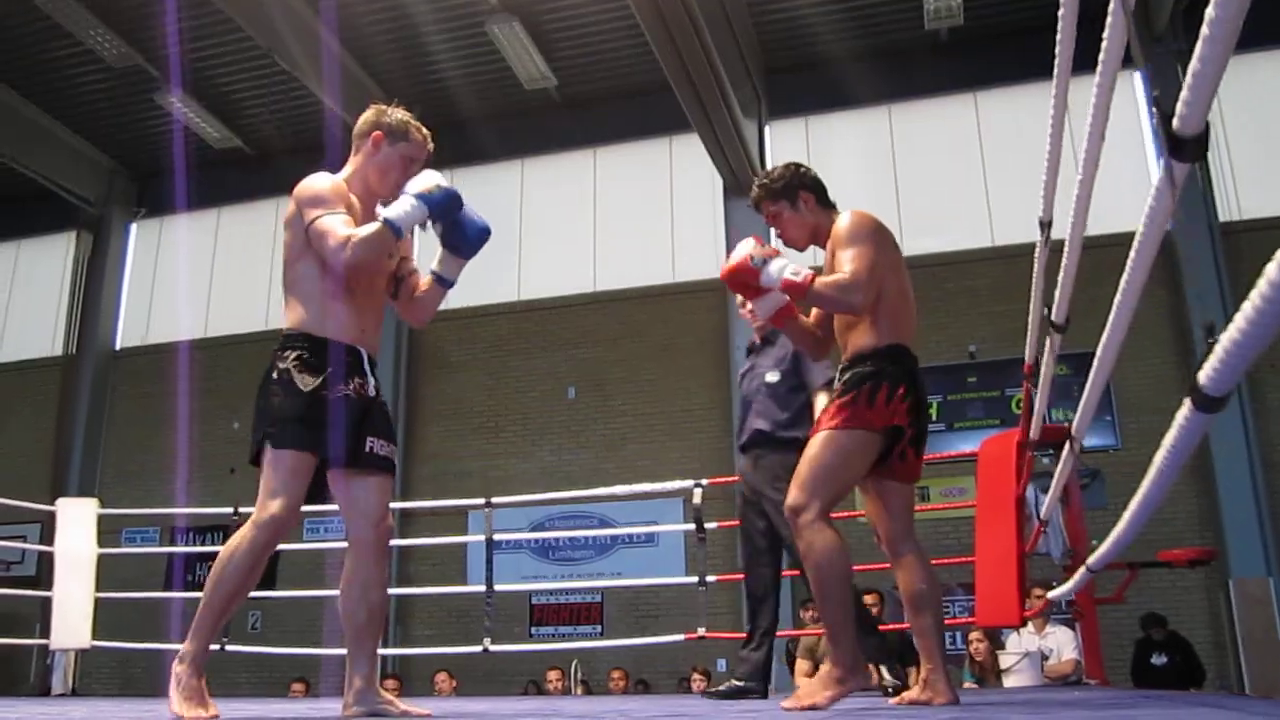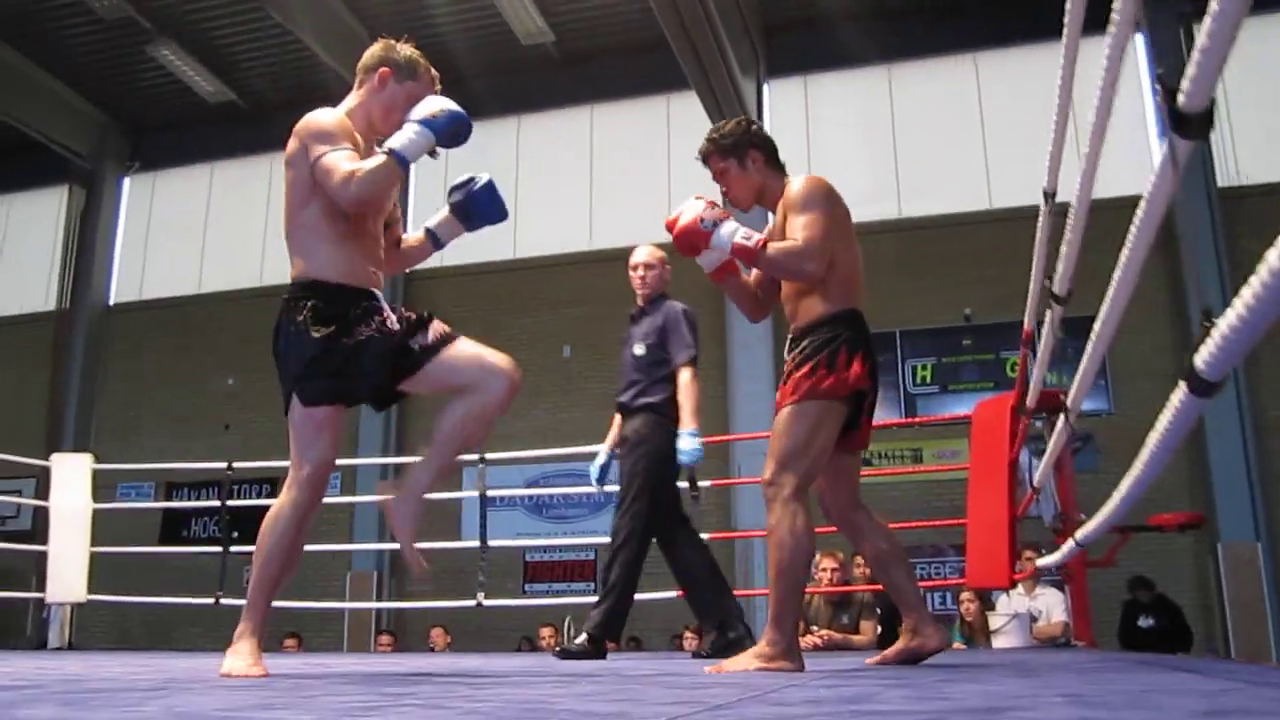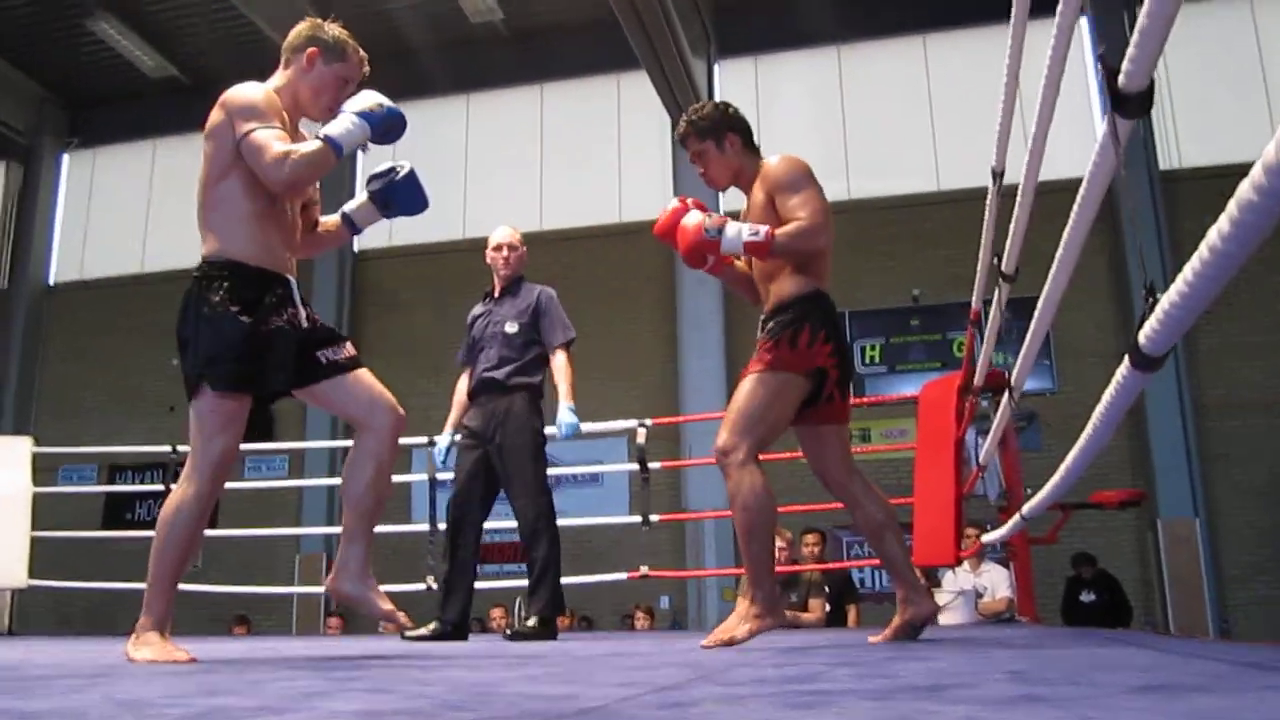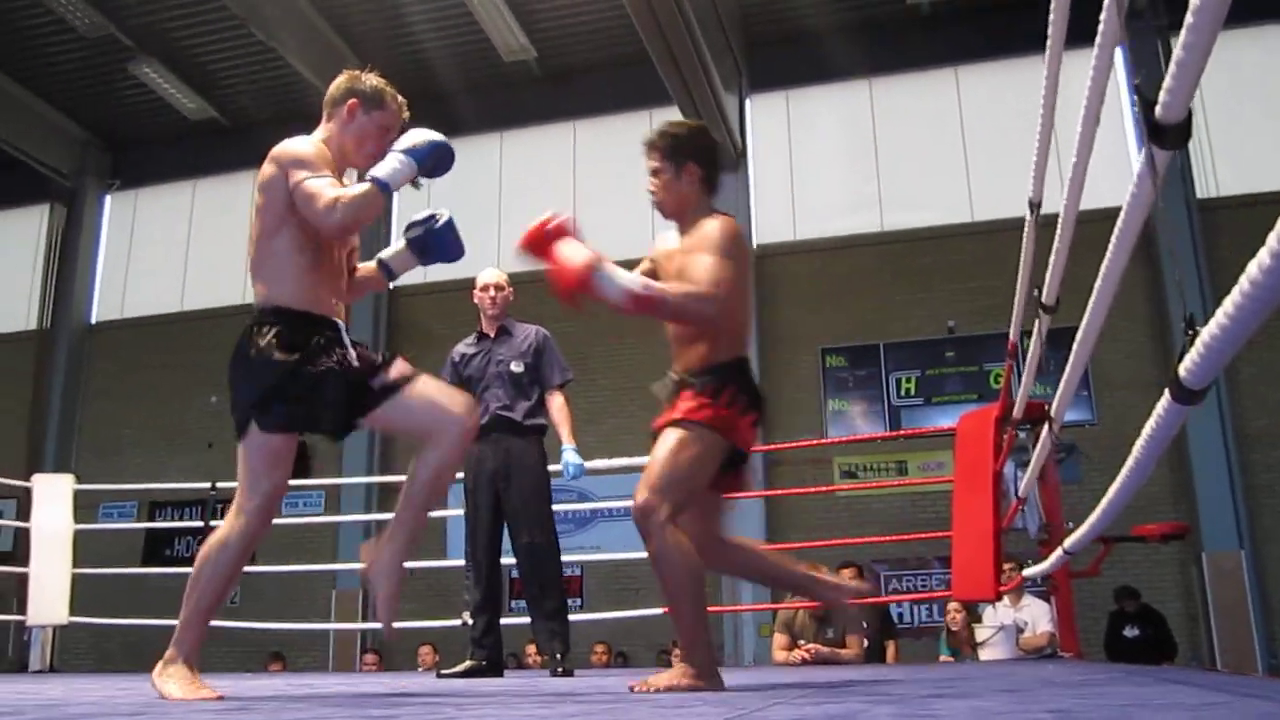
dt=0.7s
person 1, frame 1
left shoulder: (385, 225)
right shoulder: (319, 190)
left elbow: (416, 310)
right elbow: (345, 256)
left wrist: (452, 259)
right wrist: (410, 207)
left hip: (360, 382)
right hip: (306, 370)
left knee: (372, 536)
right knee: (275, 517)
right ankle: (190, 663)
person 1, frame 2
left shoulder: (385, 154)
right shoulder: (322, 126)
right elbow: (351, 191)
left wrist: (454, 220)
right wrist: (416, 136)
left hip: (376, 317)
right hip: (320, 318)
left knee: (499, 378)
right knee: (310, 476)
left ankle: (412, 491)
right ankle: (246, 638)
person 1, frame 3
left shoulder: (297, 137)
right shoulder: (247, 100)
right elbow: (284, 173)
left wrist: (371, 206)
right wrist: (351, 128)
left hip: (283, 303)
right hip: (230, 299)
left knee: (383, 418)
right knee: (211, 463)
left ankle: (353, 570)
right ankle: (150, 627)
person 1, frame 4
left shoulder: (341, 187)
right shoulder: (296, 154)
right elbow: (337, 217)
left wrist: (409, 254)
right wrist: (398, 166)
left hip: (337, 347)
right hip: (283, 347)
left knee: (457, 421)
right knee: (254, 511)
left ankle: (389, 554)
right ankle: (177, 660)
person 2, frame 1
left shoulder: (854, 226)
right shoulder: (840, 248)
left elbow: (856, 296)
right elbow: (817, 343)
left wrist: (780, 272)
right wrist: (769, 299)
left hip: (875, 383)
right hip: (887, 392)
left knee: (803, 509)
right knee: (898, 540)
left ankle: (844, 663)
right ankle: (935, 679)
person 2, frame 2
left shoulder: (806, 190)
right shoulder: (780, 219)
left elbow: (809, 264)
right elbow: (756, 307)
left wrist: (730, 235)
right wrist: (711, 253)
left hip: (832, 352)
right hip: (819, 358)
left knee: (782, 484)
right knee: (844, 506)
left ankle: (779, 643)
right ankle: (921, 628)
person 2, frame 3
left shoulder: (782, 171)
right shoulder: (756, 201)
left elbow: (816, 236)
right elbow: (756, 288)
left wrist: (732, 235)
right wrist: (708, 249)
left hip: (801, 329)
right hip: (797, 335)
left knee: (734, 449)
right knee: (839, 475)
left ankle: (761, 602)
right ankle: (913, 598)
person 2, frame 4
left shoulder: (719, 230)
right shoulder: (680, 246)
left elbow: (706, 303)
right elbow: (638, 287)
left wrist: (610, 281)
right wrist: (569, 255)
left hip: (715, 395)
right hip: (703, 396)
left knee: (651, 506)
right knee: (700, 538)
left ankle: (697, 664)
right ankle: (837, 590)
person 3, frame 1
left shoulder: (796, 343)
right shoulder: (750, 363)
left elbow: (821, 397)
right wrist: (748, 472)
left hip: (788, 460)
right hip: (753, 468)
right knee: (759, 575)
right ankle: (751, 673)
person 3, frame 2
left shoulder: (674, 314)
right shoulder: (638, 323)
left elbow: (686, 372)
left wrist: (689, 429)
right wrist: (607, 448)
left hip: (655, 430)
right hip: (636, 433)
left knee: (630, 532)
right knee: (675, 534)
left ankle: (599, 633)
right ankle: (727, 625)
person 3, frame 3
left shoulder: (539, 298)
right shoulder: (478, 313)
left elbow: (559, 354)
left wrist: (566, 406)
right wrist: (448, 429)
left hip: (517, 408)
right hip: (478, 416)
left knee: (532, 510)
right knee: (462, 514)
left ankle: (543, 614)
right ankle: (451, 618)
person 3, frame 4
left shoulder: (534, 339)
right shoulder: (462, 353)
left elbow: (554, 395)
left wrist: (569, 448)
left hip: (523, 448)
right hip: (478, 455)
left knee: (537, 546)
right knee: (481, 554)
left ankle: (556, 648)
right ankle: (484, 652)
